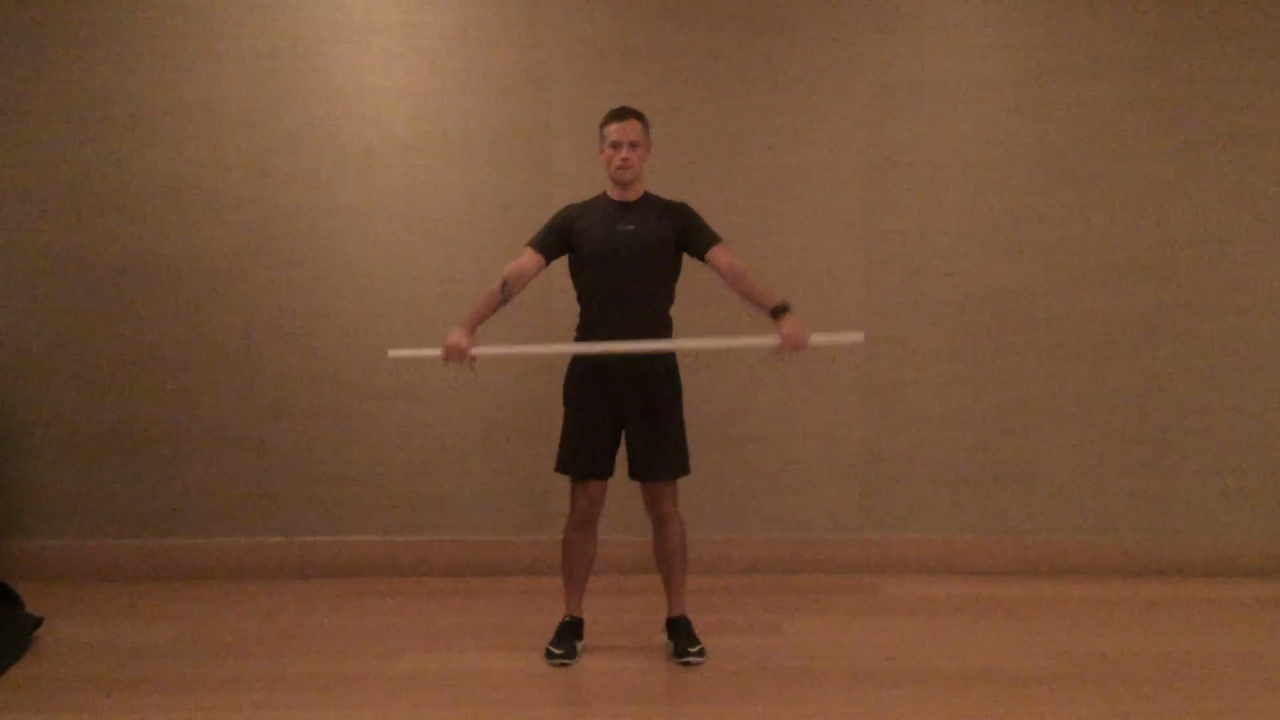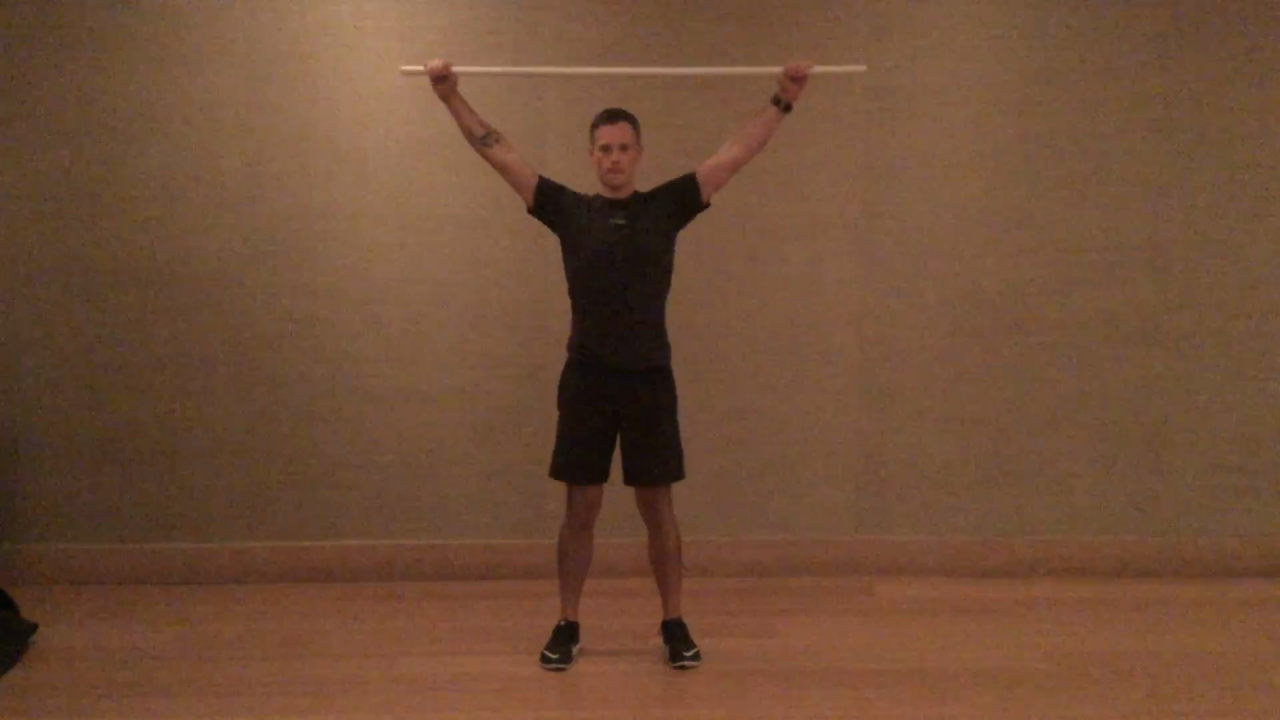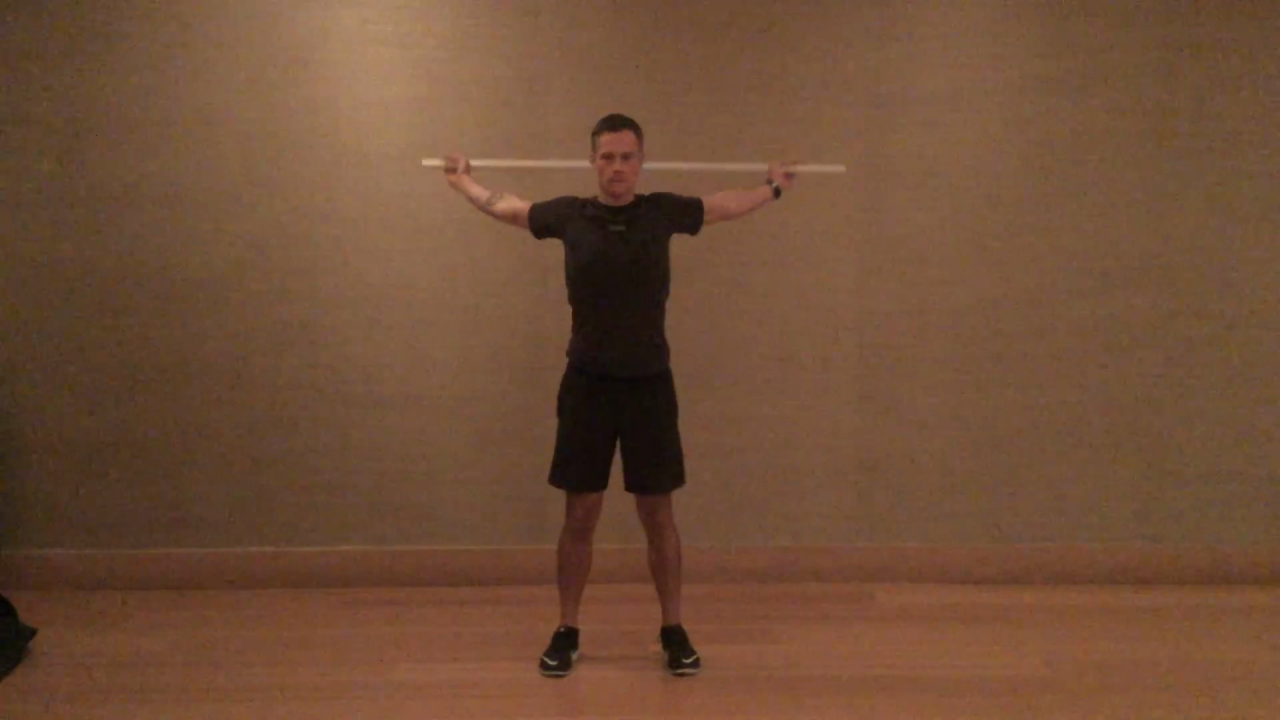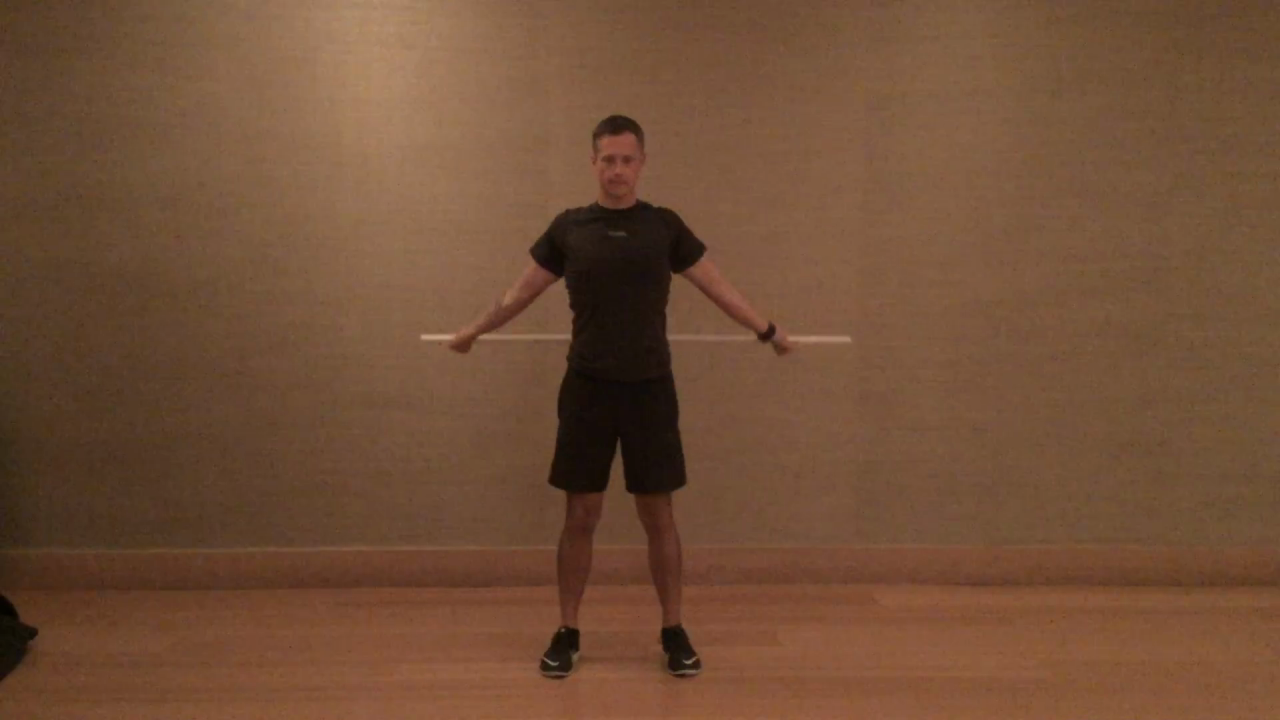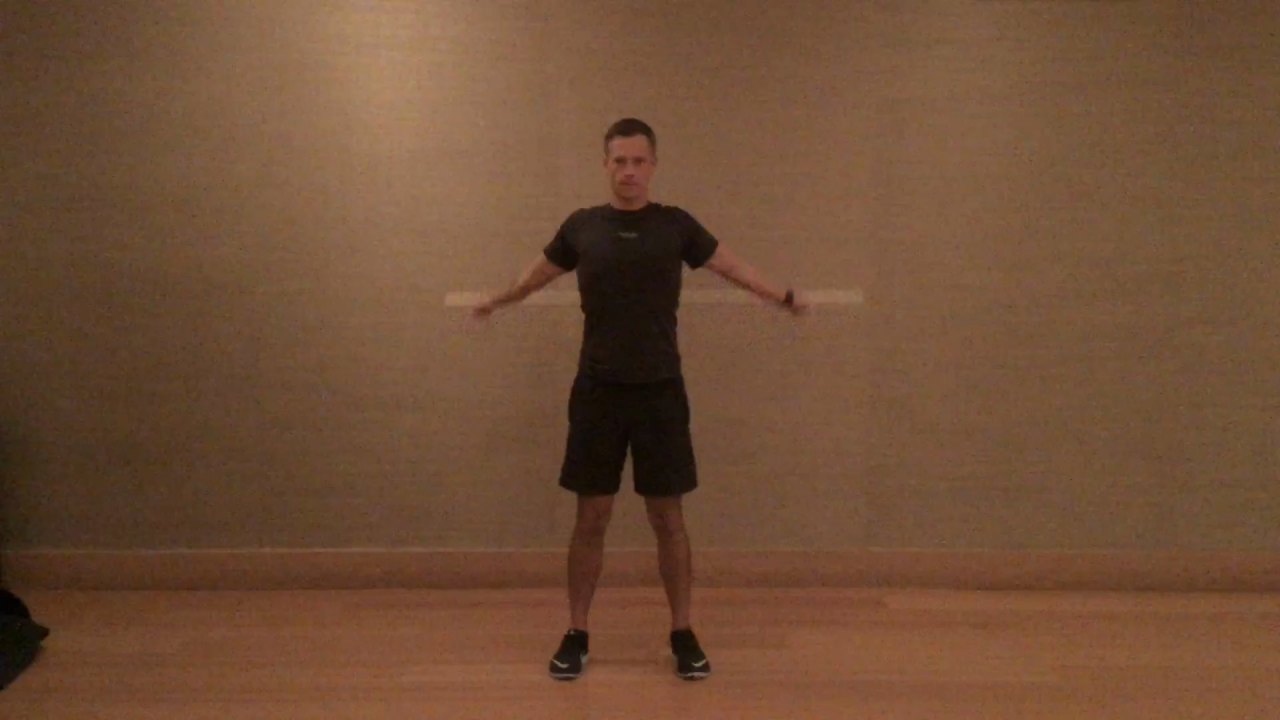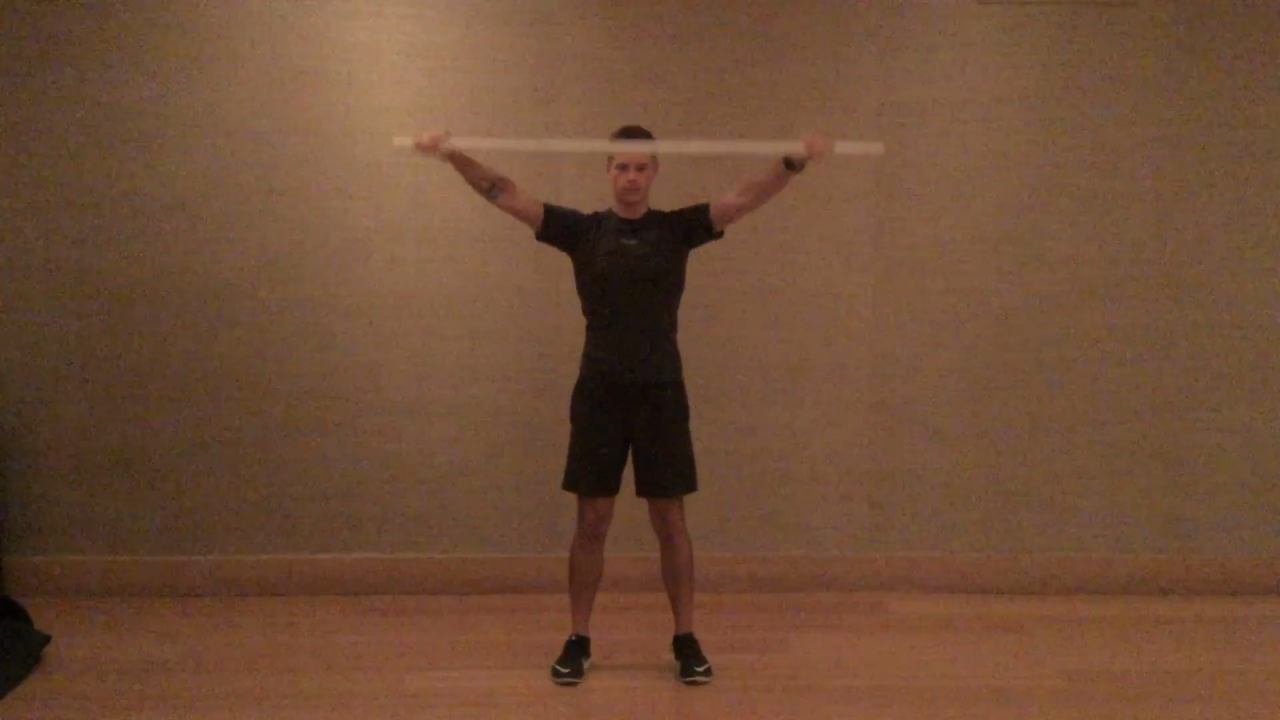
dt=0.7s
person 1, frame 1
left shoulder: (675, 216)
right shoulder: (575, 218)
left elbow: (730, 264)
right elbow: (518, 271)
left wrist: (781, 312)
right wrist: (468, 323)
left hip: (656, 376)
right hip: (591, 377)
left knee: (664, 503)
right knee: (584, 504)
left ankle: (678, 621)
right ankle: (571, 622)
person 1, frame 2
left shoulder: (667, 207)
right shoulder: (566, 210)
left elbow: (735, 154)
right elbow: (499, 153)
left wrist: (783, 99)
right wrist: (450, 96)
left hip: (649, 378)
right hip: (586, 379)
left knee: (659, 508)
right knee: (580, 508)
left ankle: (674, 623)
right ankle: (568, 624)
person 1, frame 3
left shoulder: (664, 211)
right shoulder: (569, 214)
left elbow: (724, 205)
right elbow: (507, 208)
left wrist: (772, 187)
right wrist: (465, 182)
left hip: (650, 385)
right hip: (586, 385)
left knee: (658, 514)
right knee: (579, 514)
left ankle: (673, 630)
right ankle: (567, 631)
person 1, frame 4
left shoulder: (665, 225)
right shoulder: (569, 226)
left elbow: (715, 285)
right elbow: (523, 290)
left wrist: (767, 331)
right wrist: (475, 331)
left hip: (650, 388)
right hip: (586, 388)
left knee: (659, 515)
right knee: (579, 515)
left ankle: (673, 631)
right ankle: (567, 632)
person 1, frame 5
left shoulder: (676, 224)
right shoulder: (582, 226)
left elbow: (733, 265)
right elbow: (536, 273)
left wrist: (784, 296)
right wrist: (496, 301)
left hip: (660, 390)
right hip: (597, 390)
left knee: (668, 518)
right knee: (590, 518)
left ankle: (683, 634)
right ankle: (577, 635)
person 1, frame 6
left shoulder: (678, 228)
right shoulder: (581, 230)
left elbow: (745, 196)
right elbow: (506, 194)
left wrist: (796, 160)
right wrist: (453, 154)
left hip: (662, 393)
right hip: (599, 393)
left knee: (670, 522)
right knee: (591, 523)
left ankle: (685, 639)
right ankle: (578, 640)
